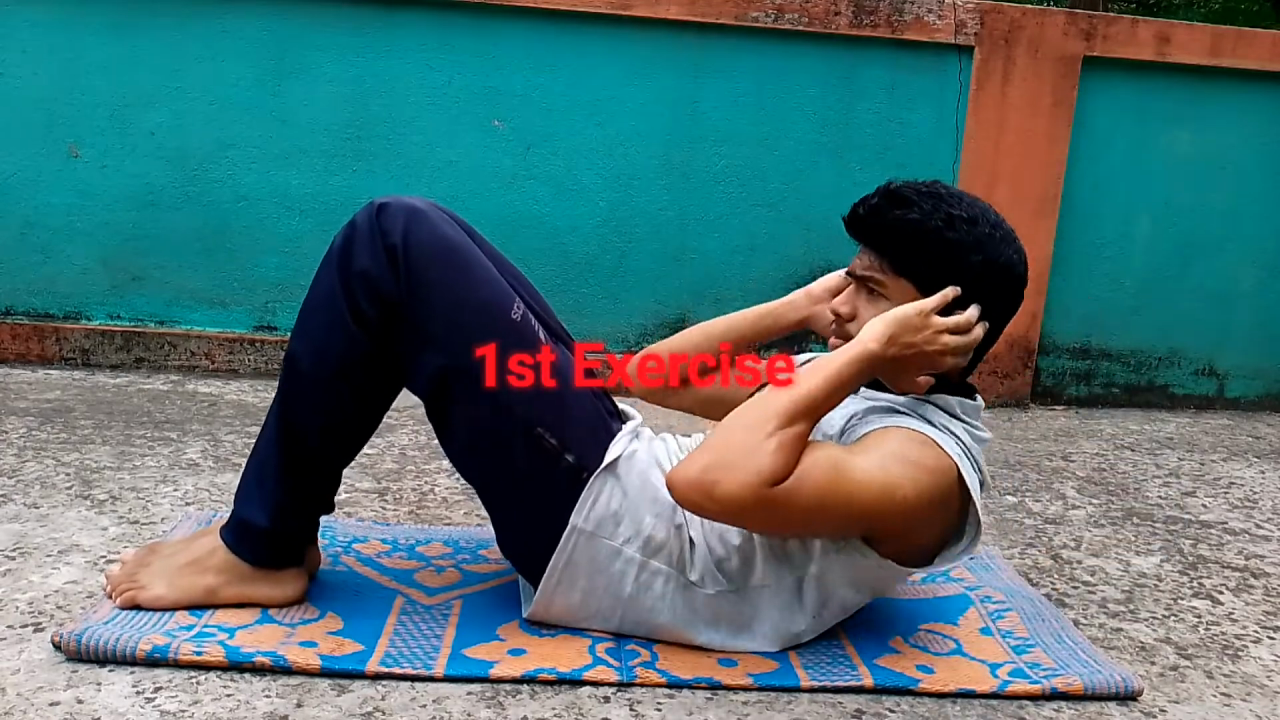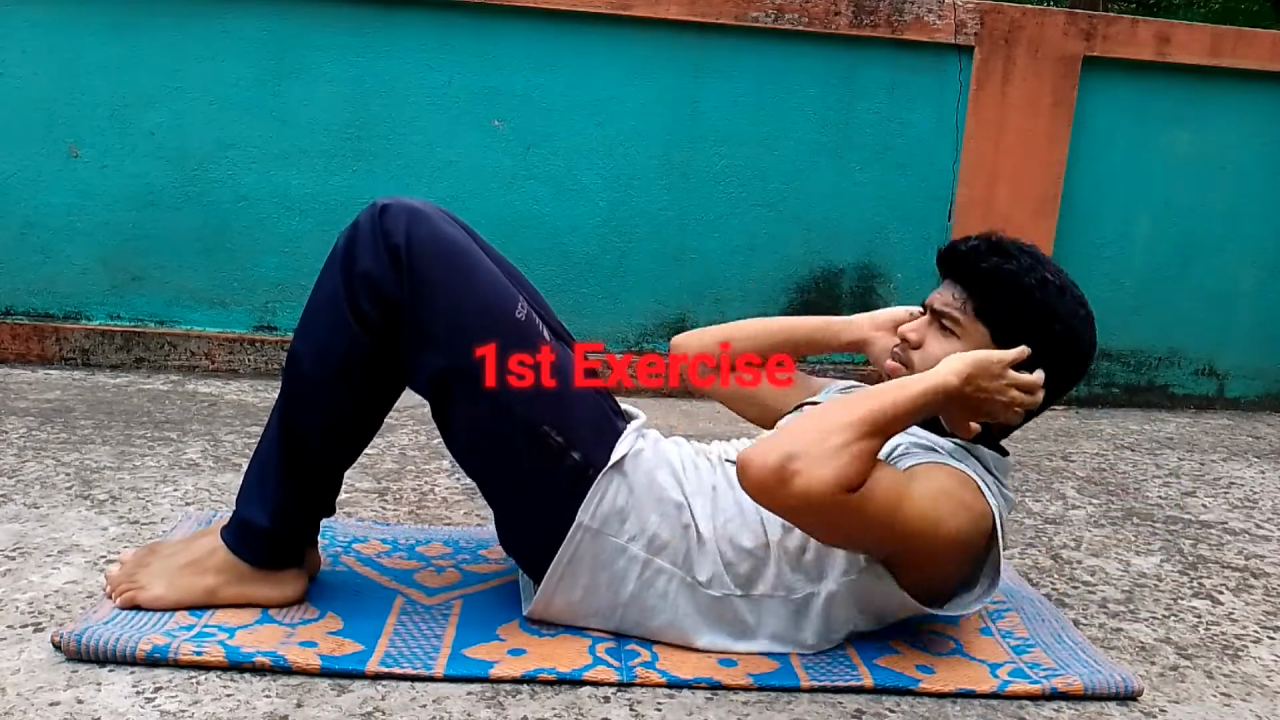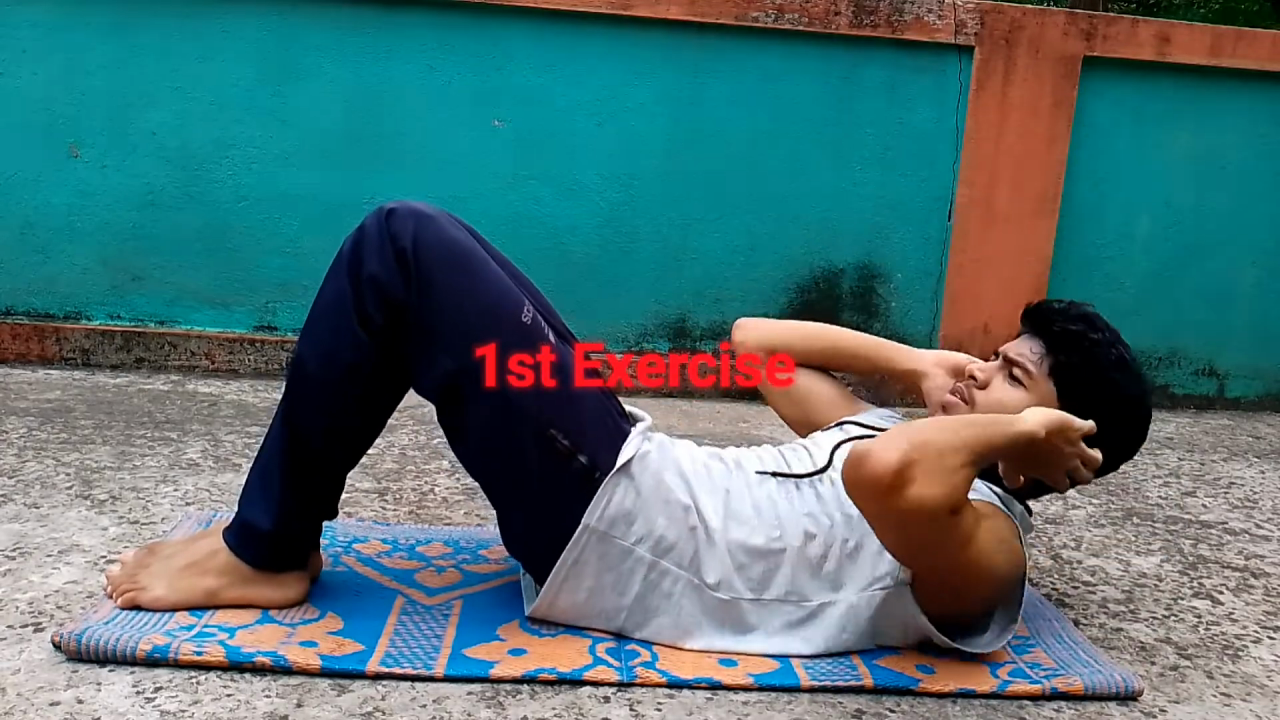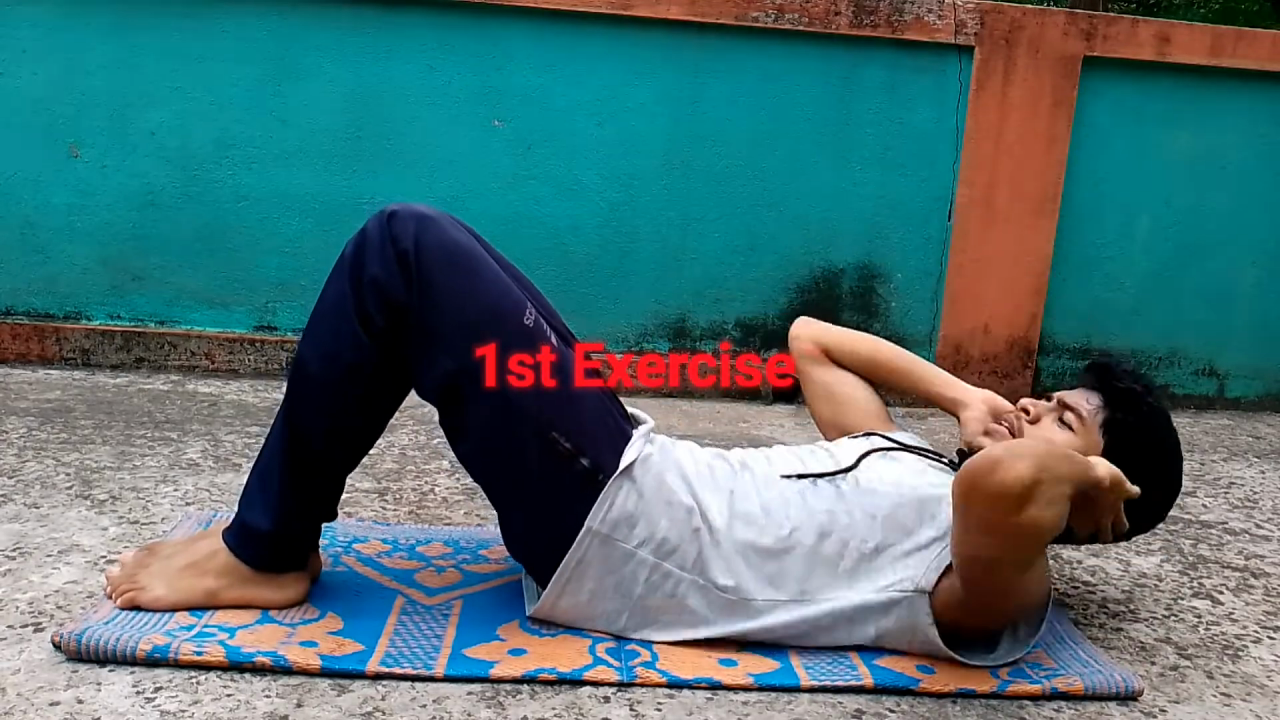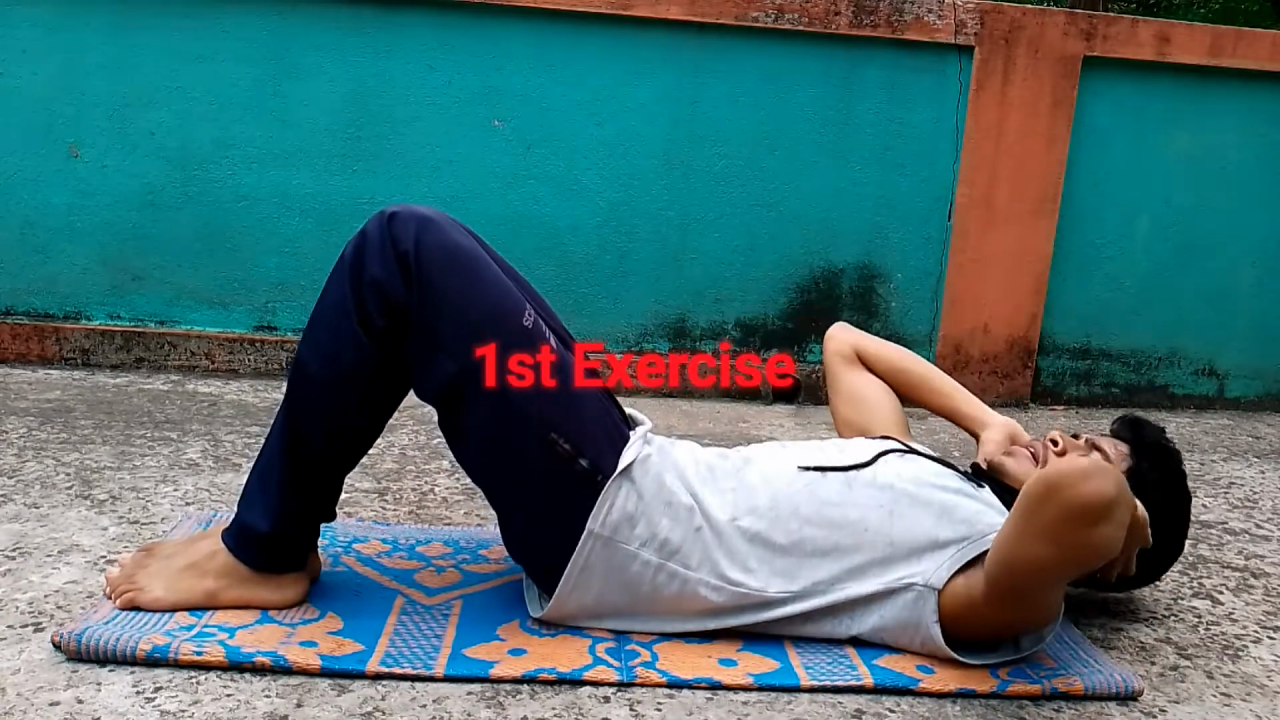
dt=0.2s
person 1, frame 1
left shoulder: (923, 470)
right shoulder: (859, 395)
left elbow: (710, 481)
right elbow: (653, 371)
left wrist: (864, 352)
right wrist: (798, 307)
left hip: (600, 537)
right hip: (615, 481)
left knee: (397, 241)
right knee: (408, 239)
left ankle: (260, 552)
right ankle: (277, 533)
person 1, frame 2
left shoulder: (954, 513)
right shoulder: (875, 418)
left elbow: (774, 471)
right elbow: (693, 350)
left wrist: (943, 384)
right wrist: (862, 331)
left hip: (601, 533)
right hip: (625, 479)
left knee: (398, 243)
right knee: (406, 242)
left ankle: (263, 551)
right ankle: (277, 531)
person 1, frame 3
left shoulder: (978, 556)
right shoulder: (887, 428)
left elbow: (882, 476)
right elbow: (753, 336)
left wrist: (1021, 430)
right wrist: (919, 362)
left hip: (610, 533)
right hip: (630, 480)
left knee: (403, 247)
right knee: (411, 244)
left ankle: (265, 553)
right ankle: (277, 533)
person 1, frame 4
left shoulder: (995, 584)
right shoulder: (912, 460)
left elbow: (1006, 490)
right elbow: (808, 338)
left wrist: (1076, 467)
right wrist: (963, 396)
left hip: (612, 530)
right hip: (636, 481)
left knee: (408, 248)
right knee: (412, 246)
left ankle: (265, 555)
right ankle: (274, 533)
person 1, frame 5
left shoulder: (1006, 592)
right shoulder: (935, 488)
left elbow: (1083, 498)
right elbow: (845, 344)
left wrist: (1106, 495)
right wrist: (986, 421)
left hip: (611, 529)
right hip: (638, 479)
left knee: (408, 250)
right knee: (412, 249)
left ankle: (265, 555)
right ankle: (275, 533)
